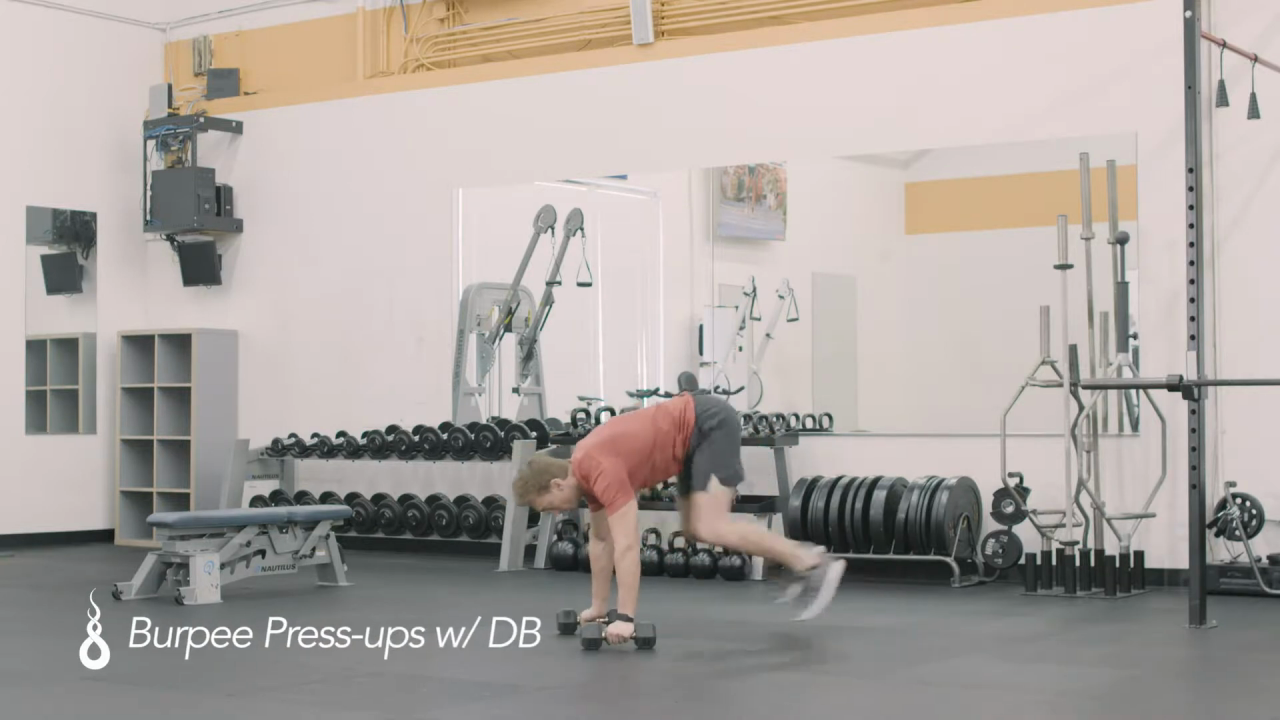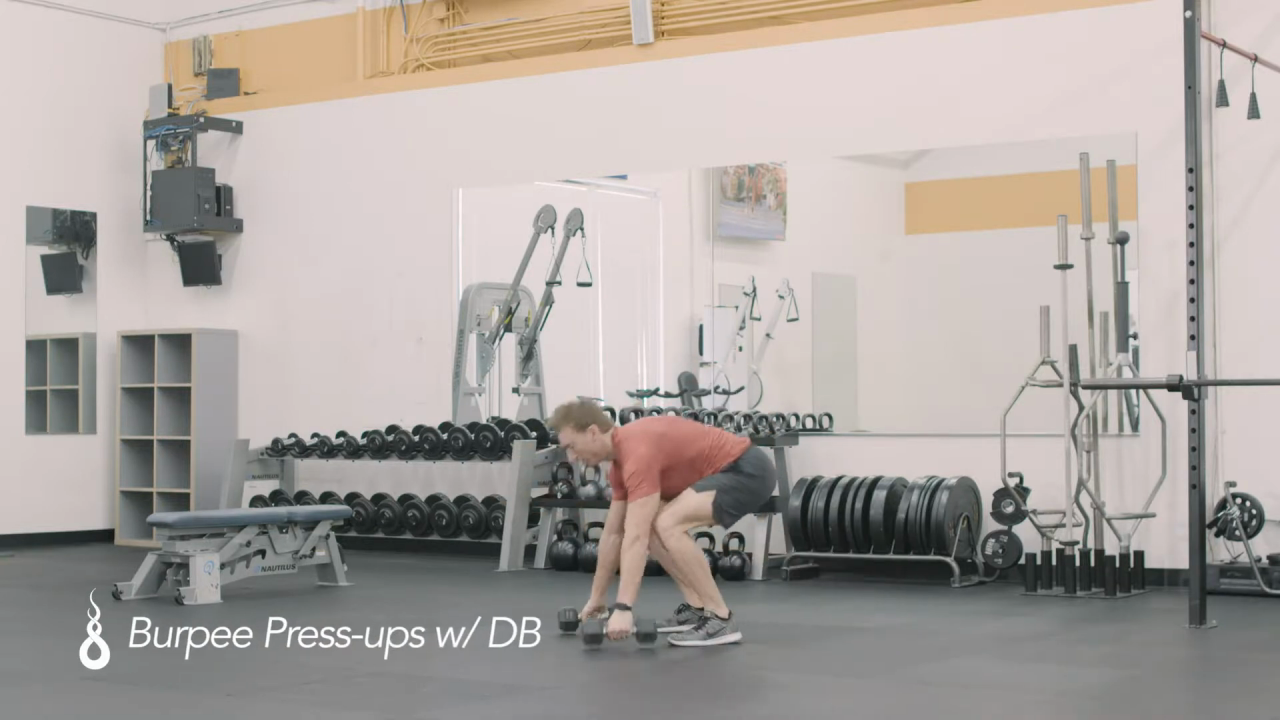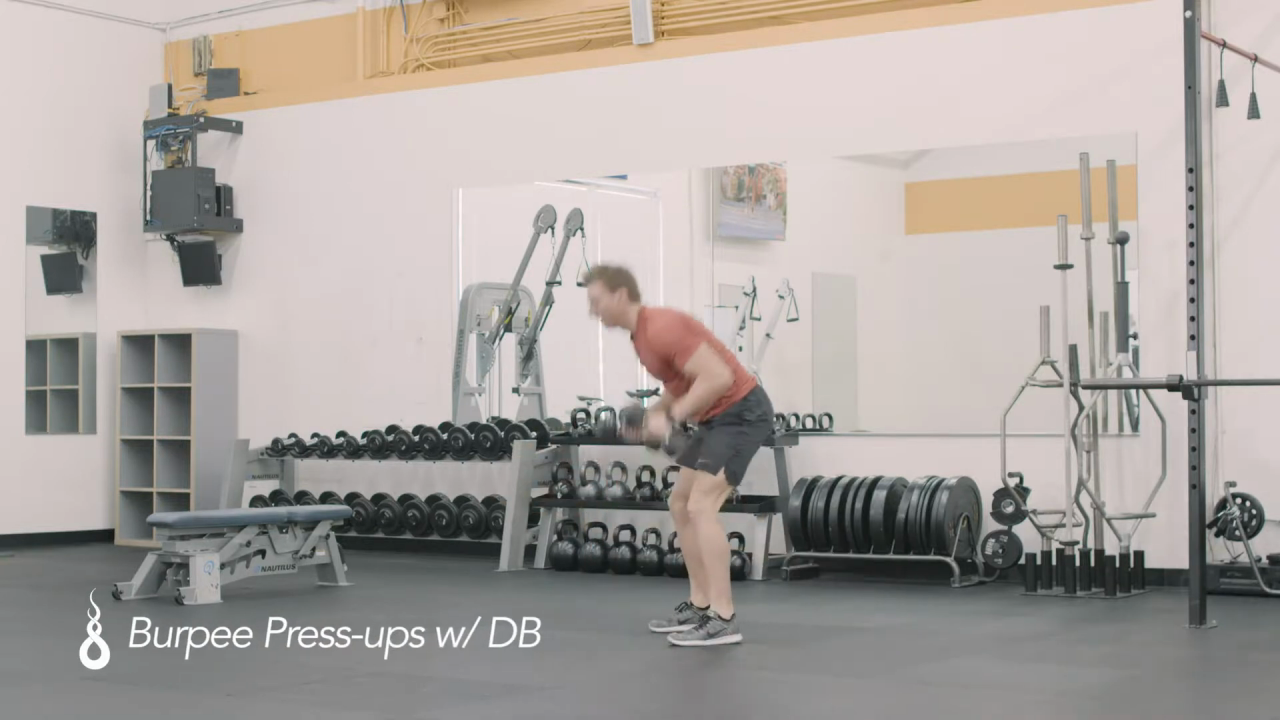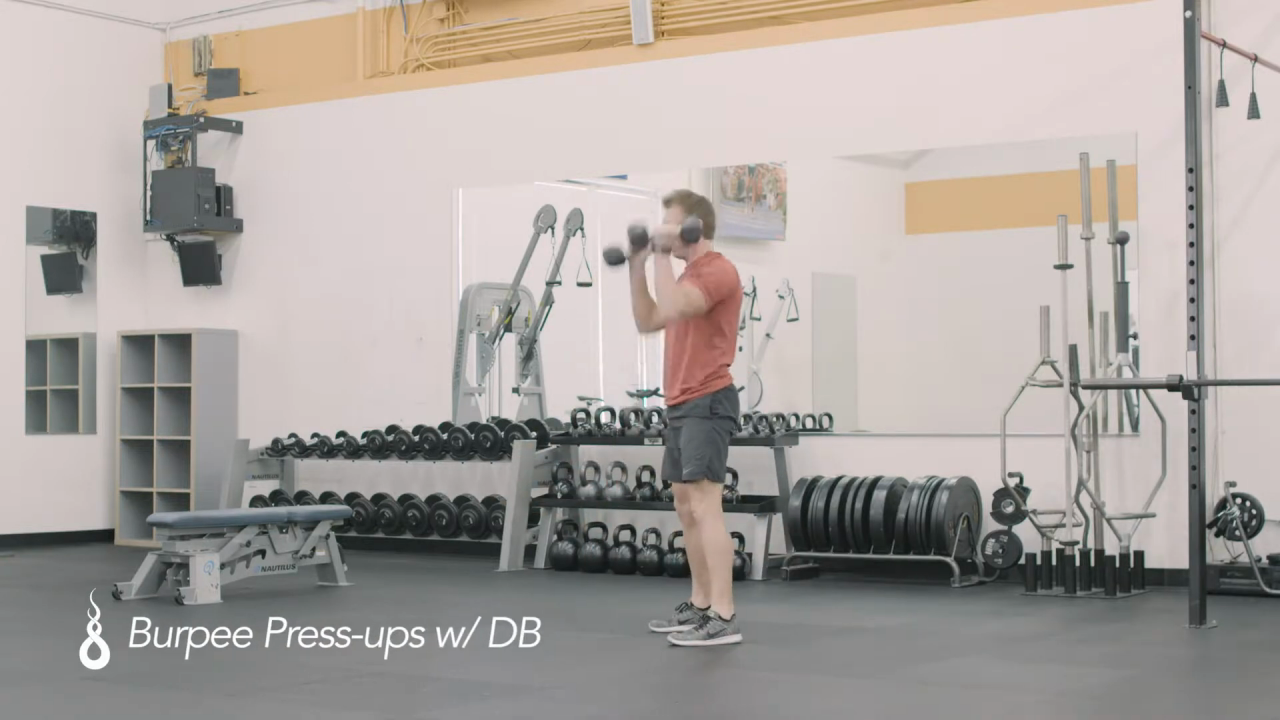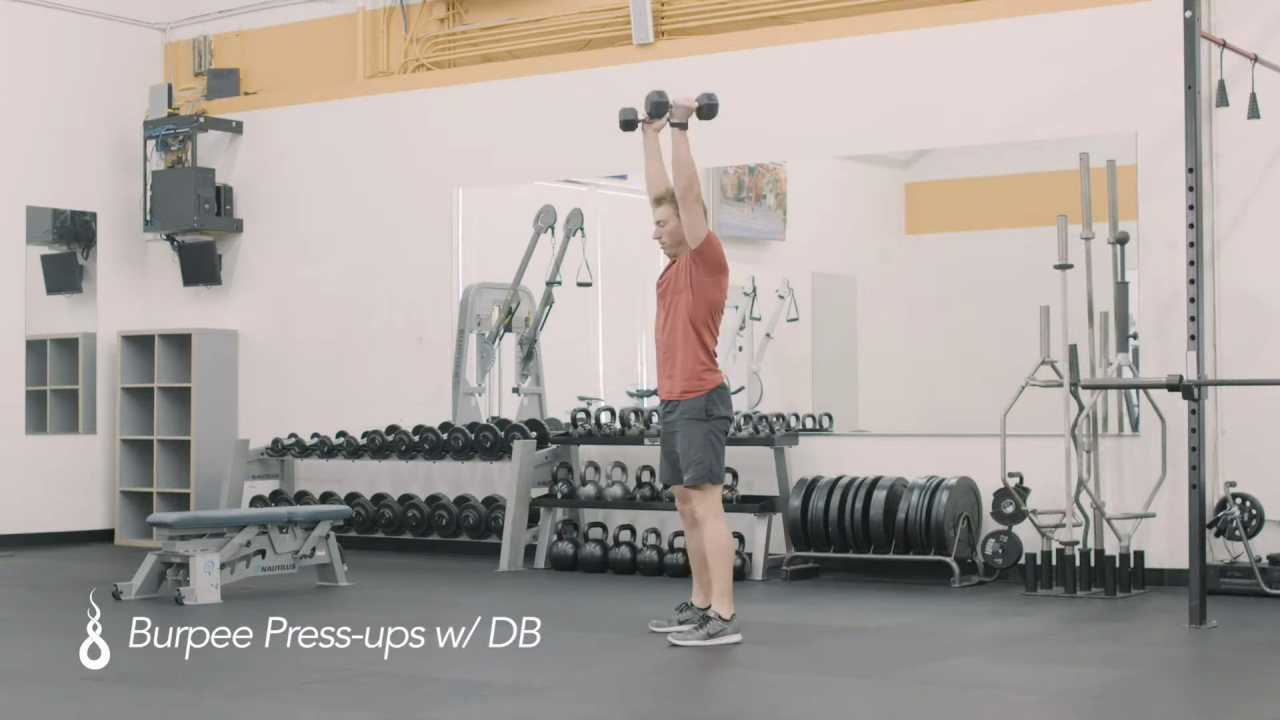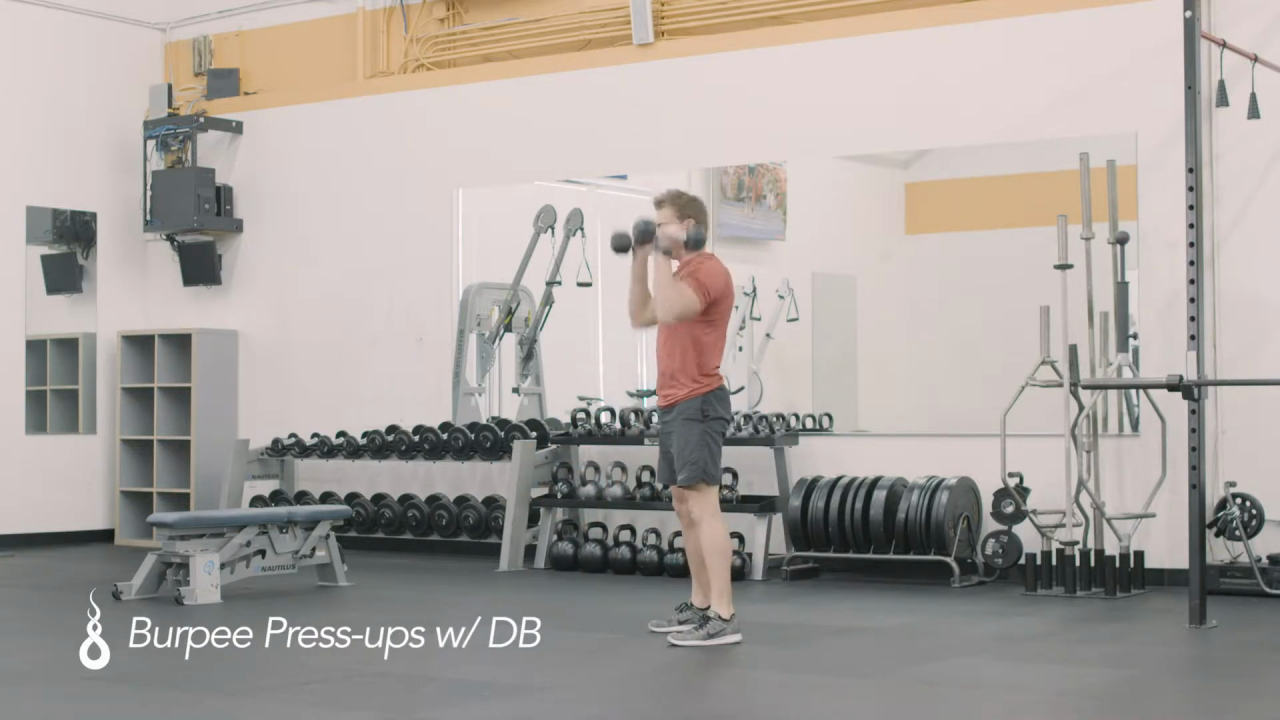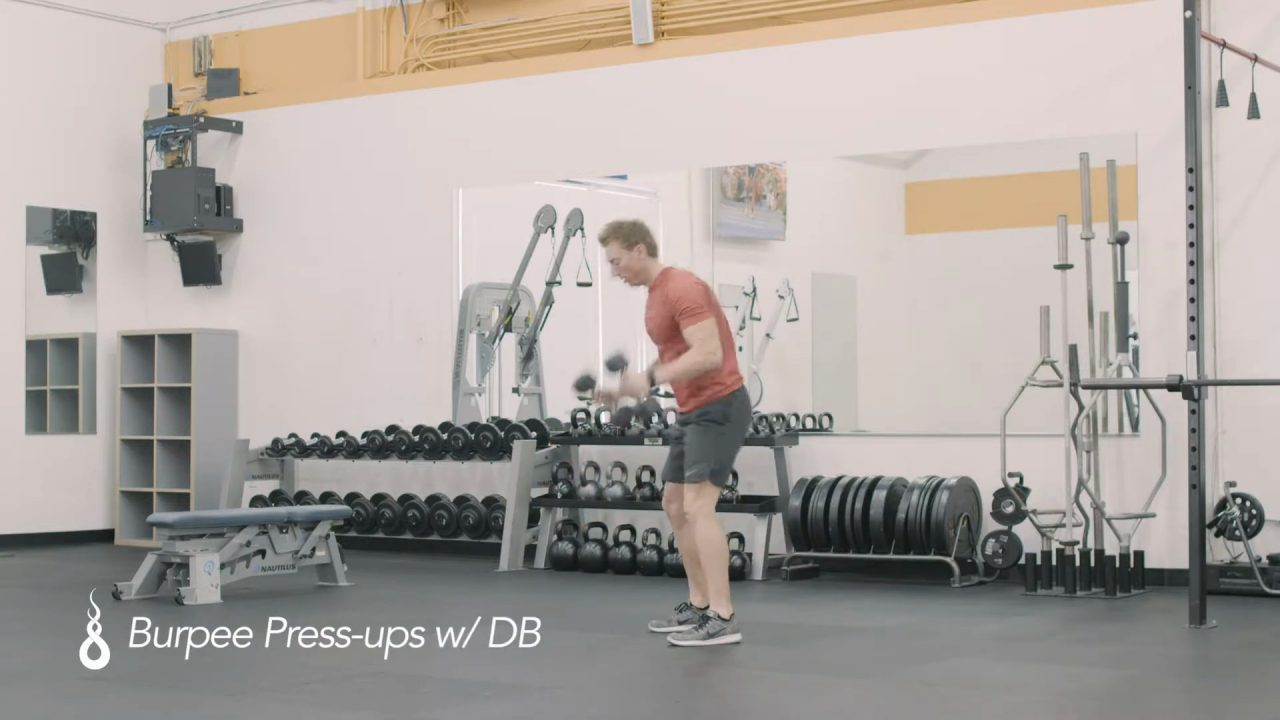
dt=0.4s
person 1, frame 1
left shoulder: (600, 471)
right shoulder: (583, 474)
left elbow: (625, 545)
right elbow: (600, 539)
left wrist: (625, 618)
right wrist: (598, 604)
left hip: (709, 424)
right hip: (695, 431)
left knee: (709, 528)
right knee: (695, 528)
left ankle: (811, 564)
right ankle: (803, 557)
person 1, frame 2
left shoulder: (637, 453)
right shoulder: (621, 455)
left elbow: (636, 536)
right elbow: (614, 531)
left wrist: (623, 608)
right wrist: (596, 596)
left hip: (748, 470)
right hip: (730, 469)
left knee: (665, 525)
right knee: (651, 525)
left ankle: (720, 617)
right ankle: (697, 605)
person 1, frame 3
left shoulder: (661, 328)
right shoulder: (642, 335)
left elbow: (719, 376)
left wrist: (670, 416)
right wrist: (655, 413)
left hip: (742, 409)
right hip: (715, 416)
left knee: (701, 507)
right knee: (681, 504)
left ankle: (723, 617)
right ankle: (700, 604)
person 1, frame 4
left shoulder: (717, 270)
right shoulder: (689, 277)
left elbow: (672, 308)
right elbow: (647, 322)
left wrist: (663, 252)
right wrist: (638, 265)
left hip: (707, 405)
right hip: (682, 406)
left knee: (704, 508)
right knee: (687, 509)
left ankle: (724, 619)
right ankle: (700, 606)
person 1, frame 5
left shoulder: (707, 257)
right shoulder: (679, 263)
left elbow: (688, 192)
right elbow: (659, 193)
left wrist: (680, 127)
right wrist: (651, 132)
left hip: (700, 404)
right hip: (674, 404)
left knee: (705, 509)
right knee: (688, 509)
left ankle: (723, 617)
right ankle: (700, 605)
person 1, frame 6
left shoulder: (708, 271)
right shoulder: (681, 274)
left elbow: (664, 314)
right elbow: (640, 316)
left wrist: (666, 257)
right wrist: (641, 257)
left hip: (698, 405)
right hip: (674, 406)
left knee: (702, 509)
right knee: (685, 508)
left ankle: (724, 618)
right ankle: (700, 606)
person 1, frame 7
left shoulder: (681, 287)
right shoulder: (657, 296)
left elbow: (709, 356)
left wrist: (649, 377)
right wrist: (624, 385)
left hip: (719, 408)
right hip: (695, 411)
left knee: (697, 506)
right knee: (676, 504)
left ankle: (722, 619)
right ankle: (699, 605)
